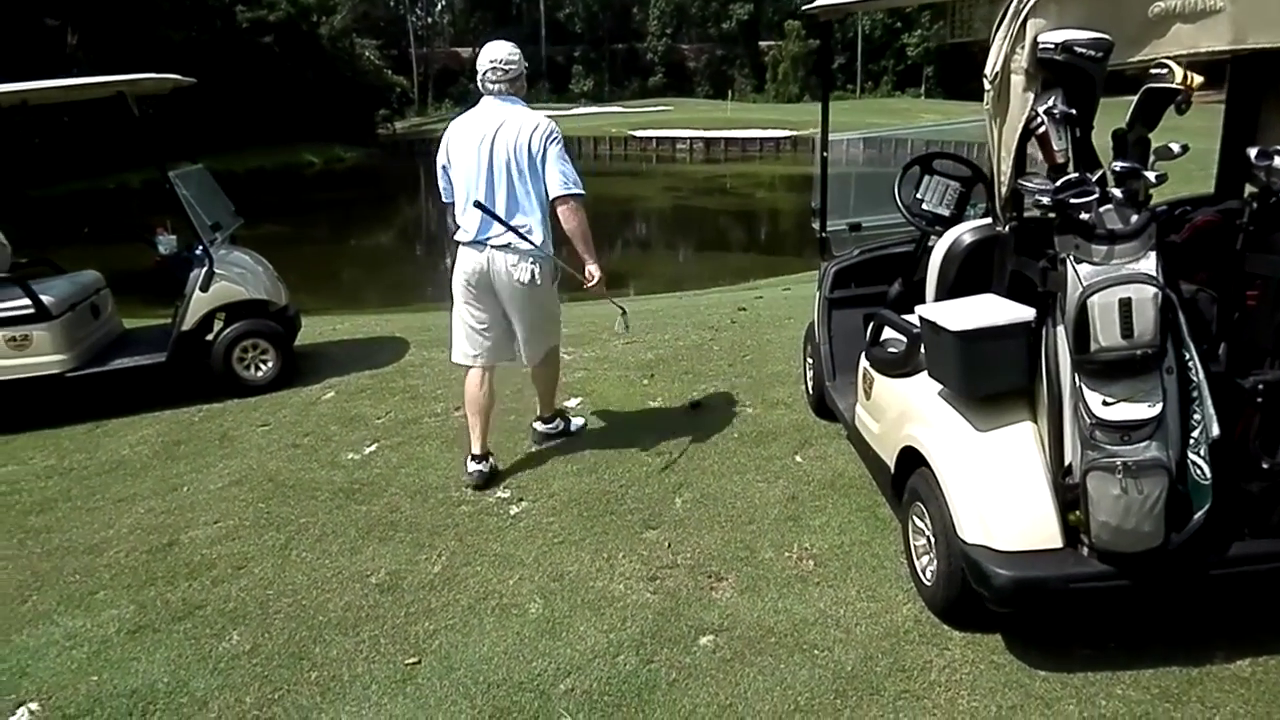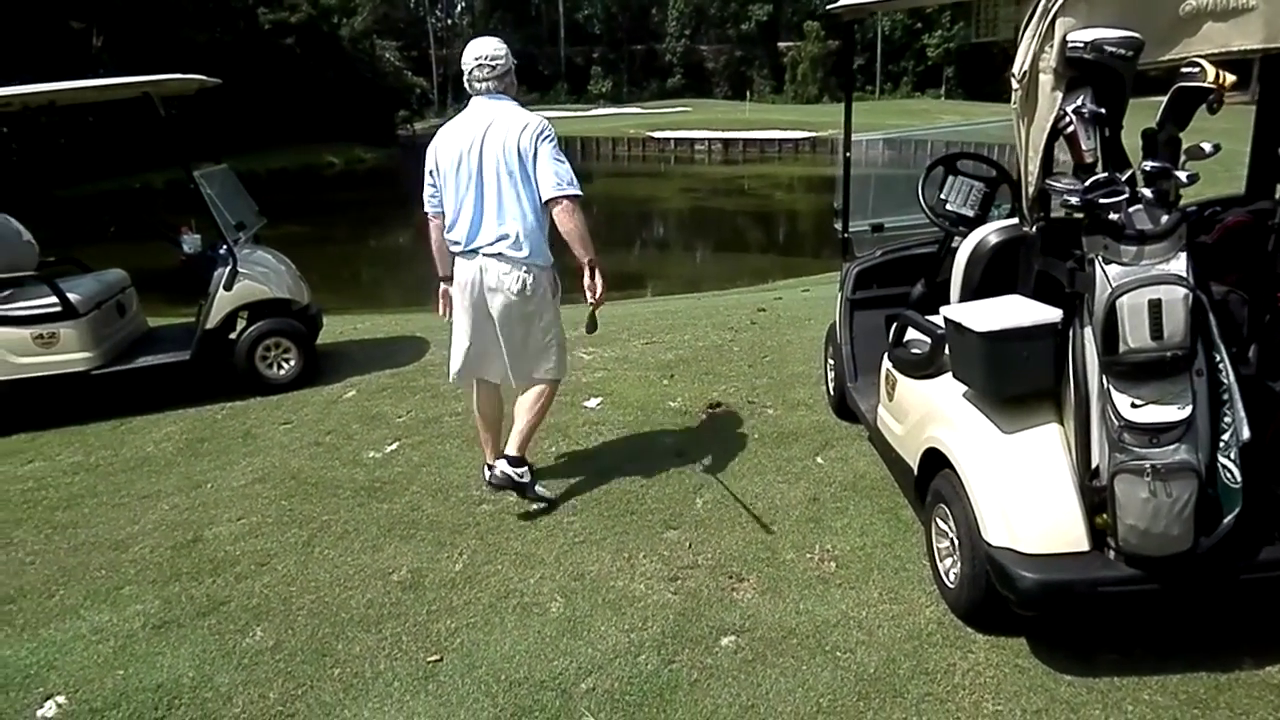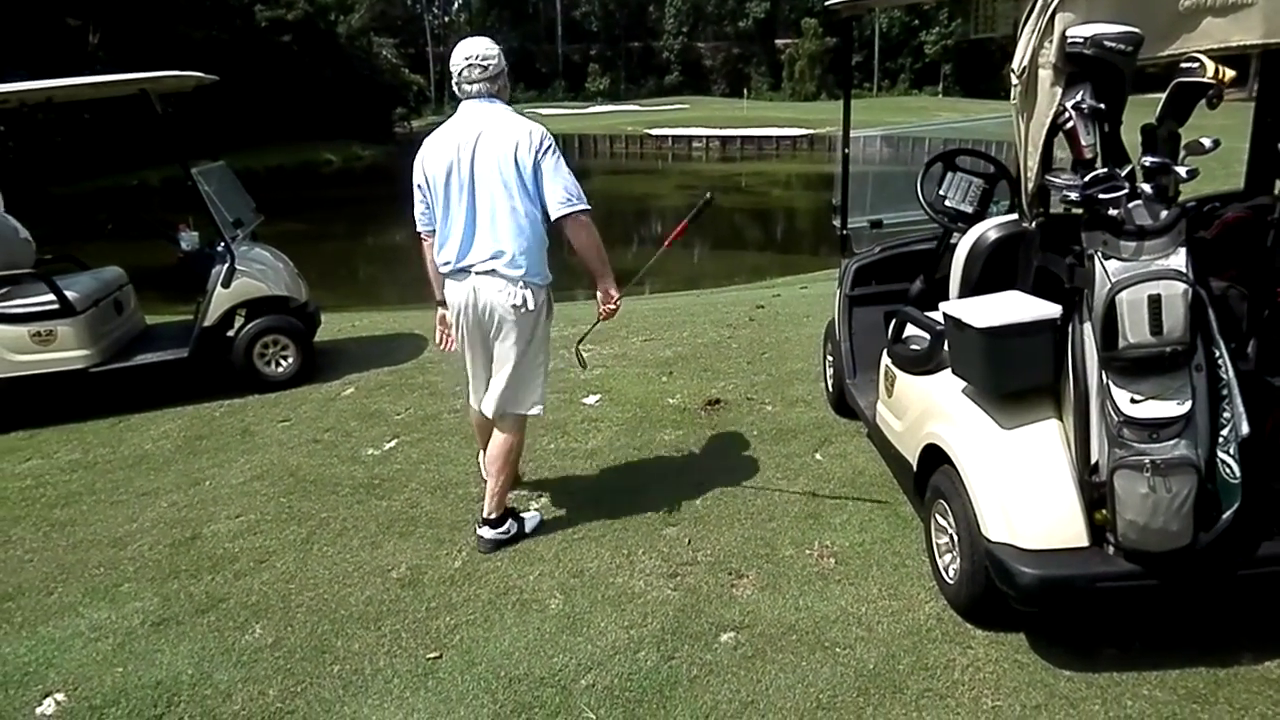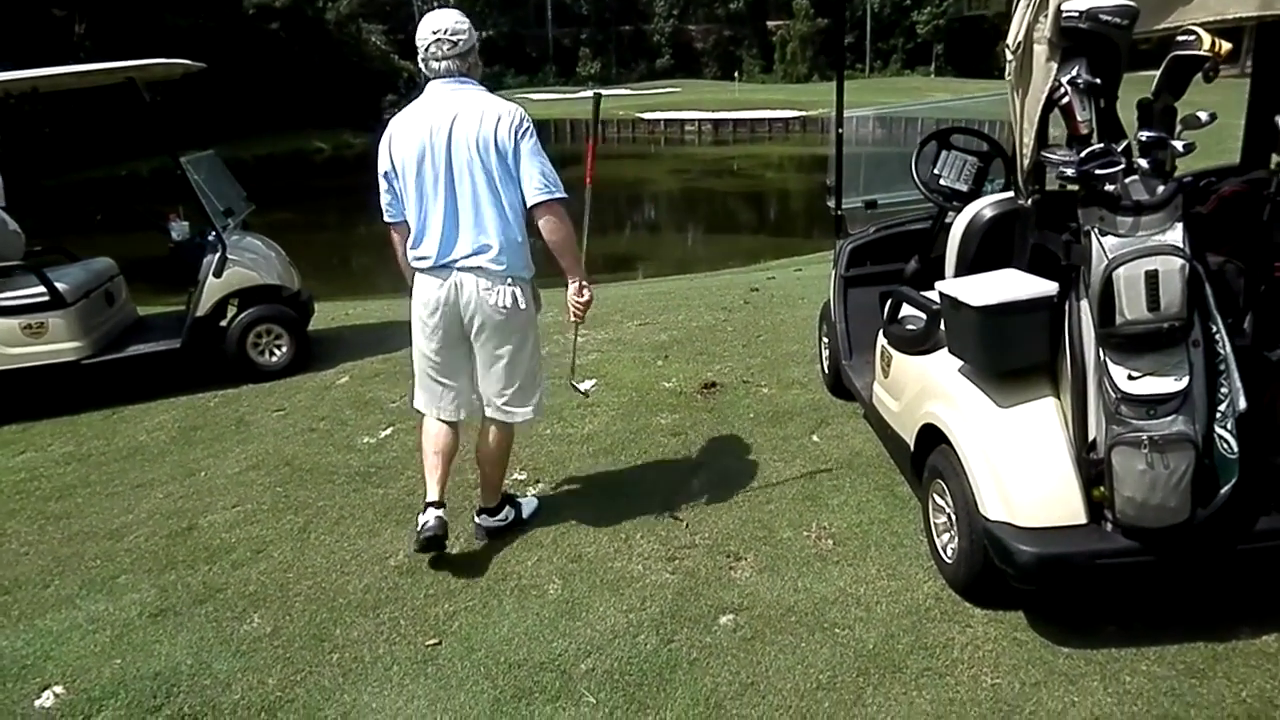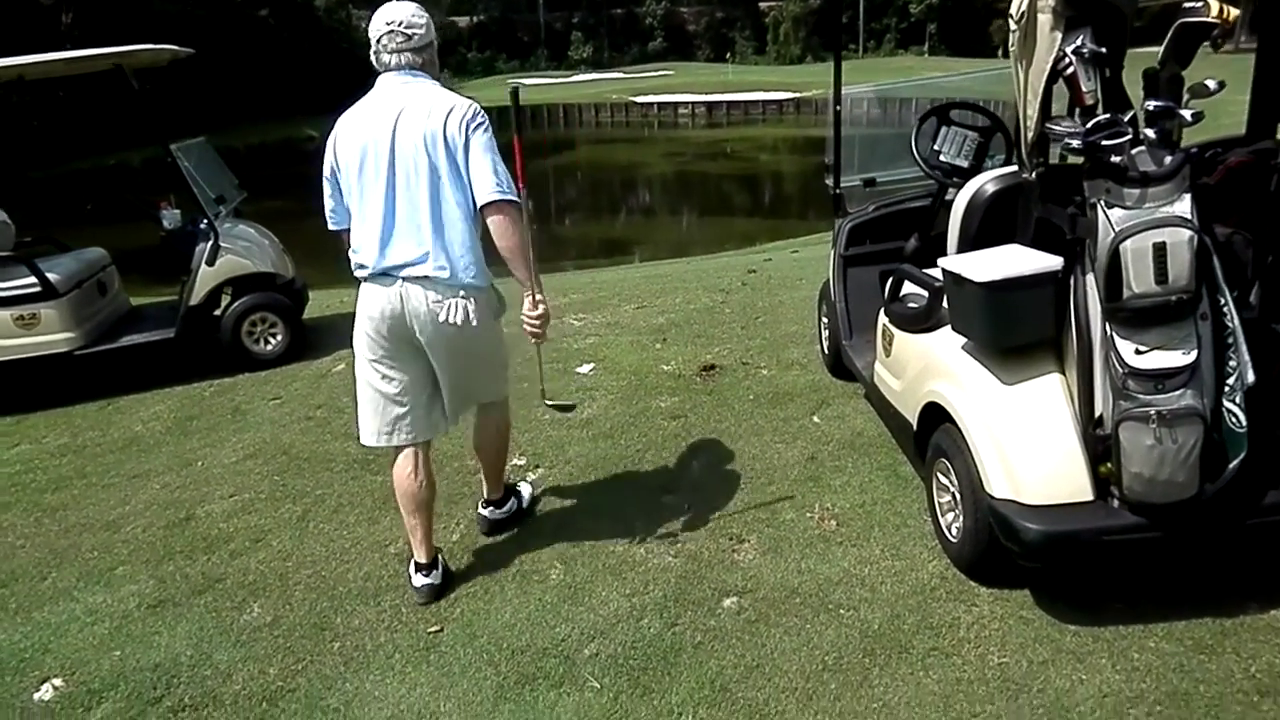
dt=0.4s
person 1, frame 1
left shoulder: (456, 131)
right shoulder: (538, 127)
right elbow: (566, 202)
right wrist: (589, 260)
left hip: (470, 259)
right hip: (524, 258)
left knee: (478, 360)
right knee: (543, 346)
left ankle: (478, 457)
right ankle: (548, 420)
person 1, frame 2
left shoulder: (444, 137)
right shoulder: (530, 126)
left elbow: (435, 219)
right elbow: (562, 204)
left wrist: (446, 278)
right wrist: (589, 264)
left hip: (468, 270)
right hip: (520, 269)
left knee: (484, 374)
right knee: (543, 372)
left ankle: (493, 463)
right ankle: (514, 459)
person 1, frame 3
left shoulder: (432, 146)
right shoulder: (528, 135)
left elbow: (429, 237)
right elbow: (573, 217)
left wrist: (443, 302)
right wrist: (605, 280)
left hip: (461, 287)
right hip: (516, 288)
left knee: (483, 393)
right knee: (511, 406)
left ankle: (492, 468)
right ankle: (494, 518)
person 1, frame 4
left shoulder: (399, 128)
right shoulder: (505, 117)
left elbow: (397, 224)
right elbow: (547, 209)
right wrist: (575, 277)
left hip: (433, 285)
right hip: (497, 282)
left knee: (440, 404)
right knee: (499, 403)
left ankle: (433, 506)
right ankle: (493, 508)
person 1, frame 5
left shoulder: (346, 126)
right shoulder: (457, 112)
left elbow: (343, 229)
right elbow: (499, 210)
right wrist: (530, 289)
left hip: (378, 298)
right hip: (452, 292)
left knee: (405, 437)
right knee: (490, 396)
left ankle: (425, 565)
right ankle: (497, 501)
